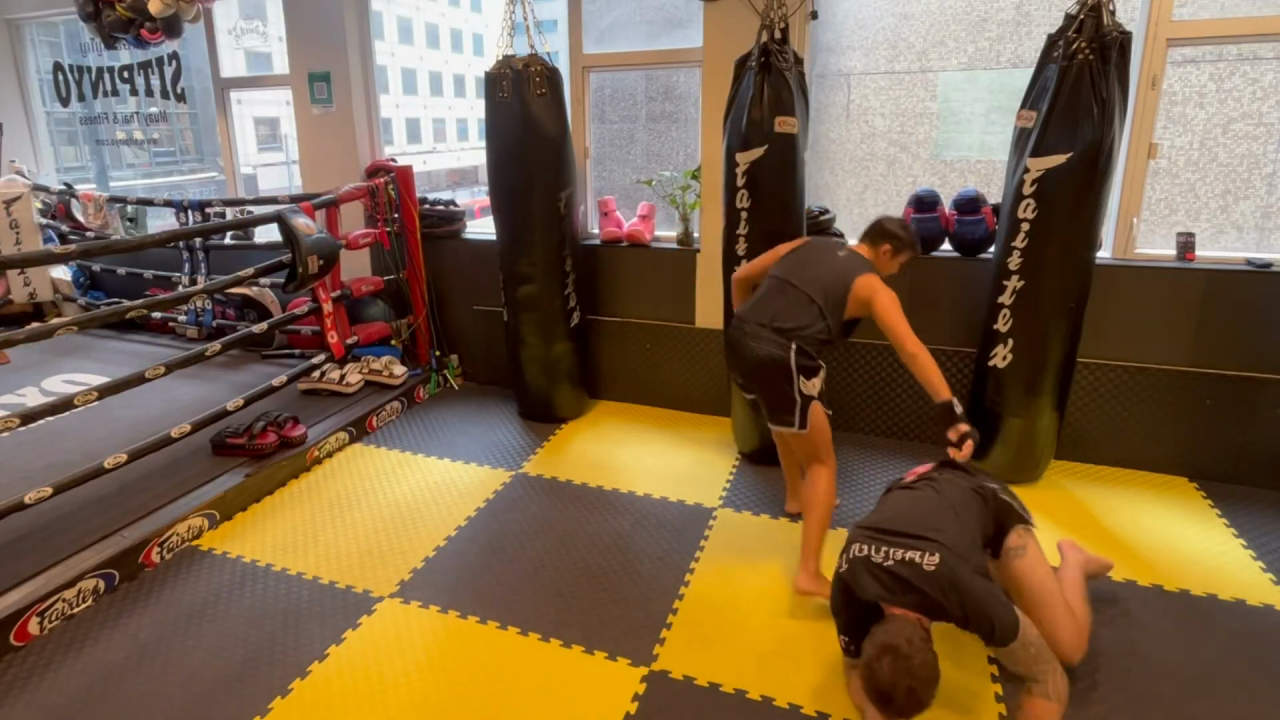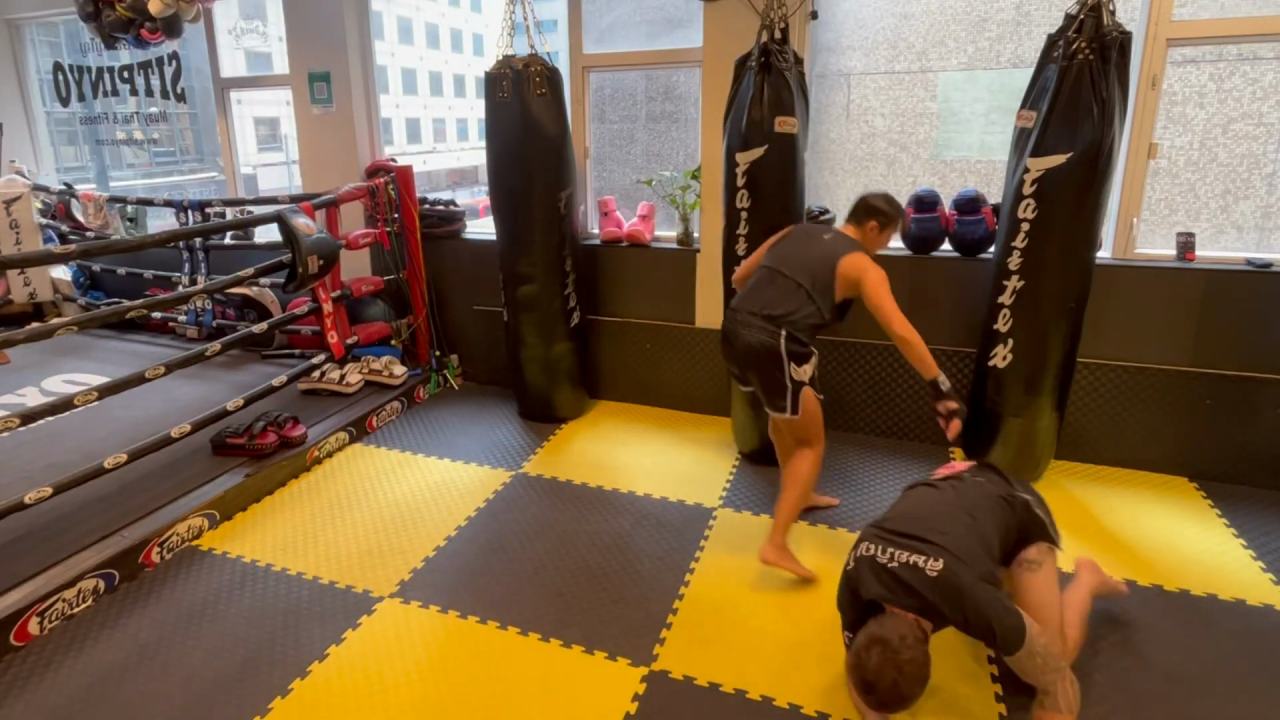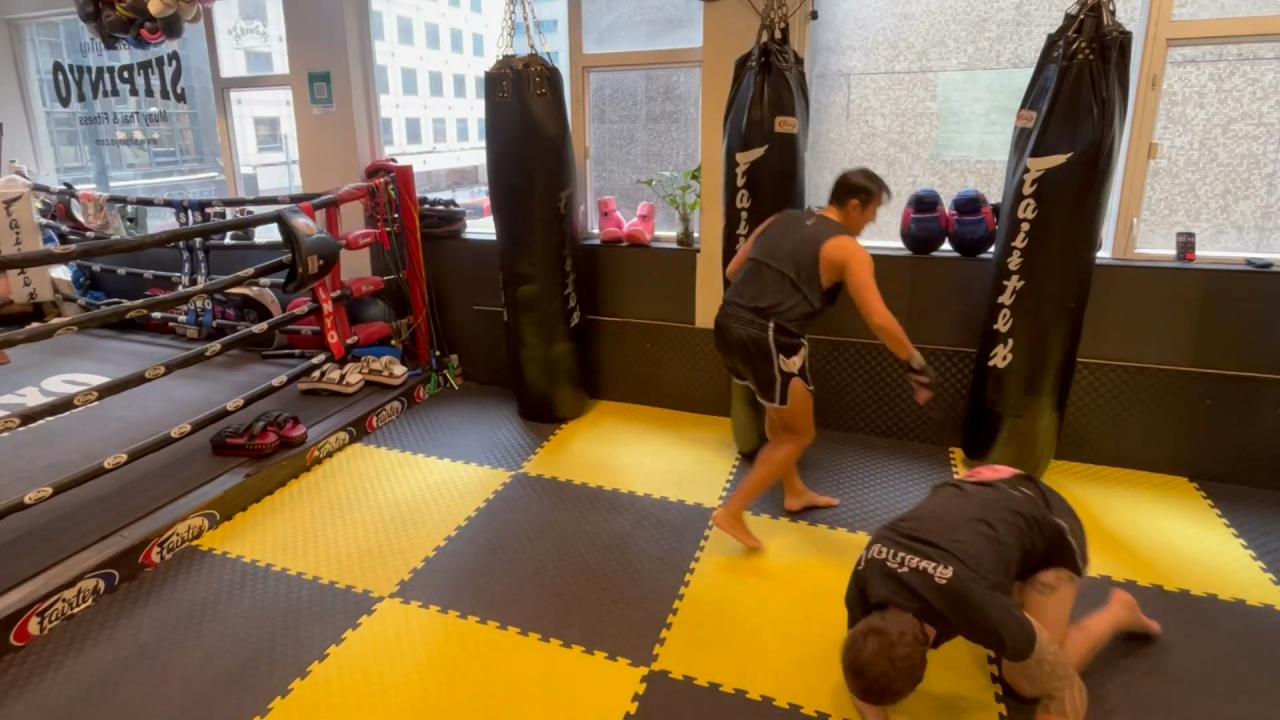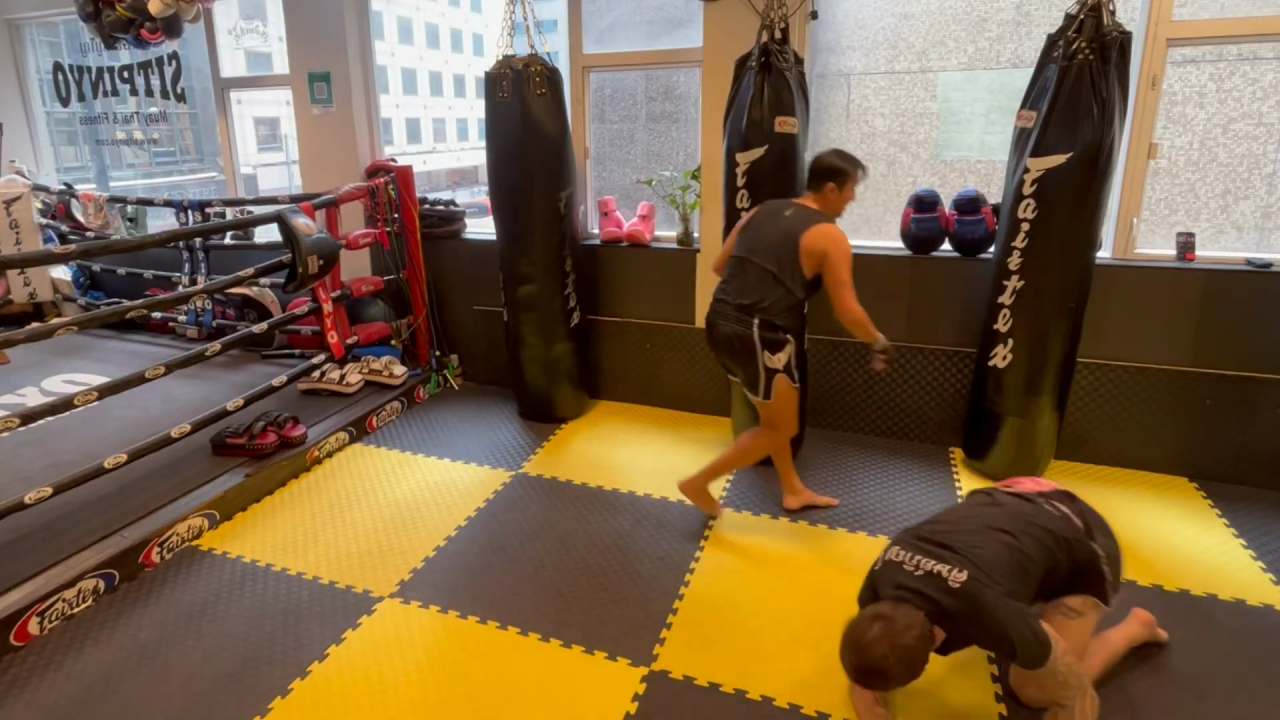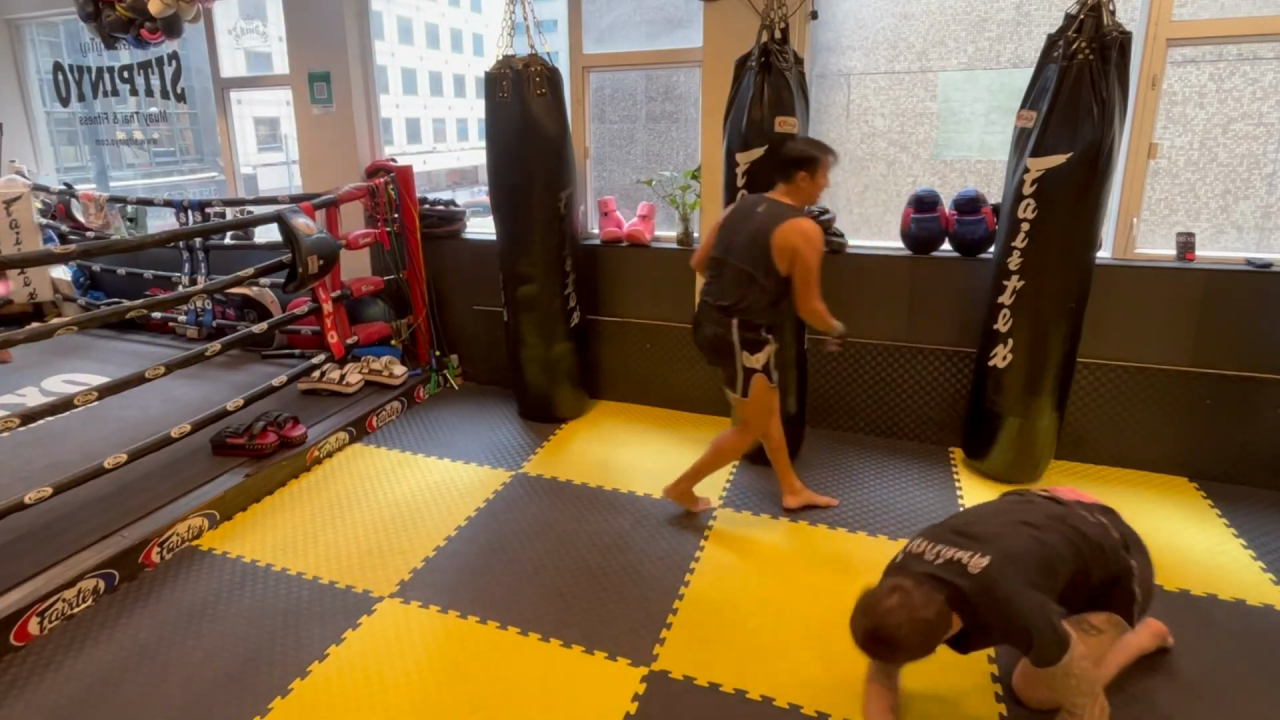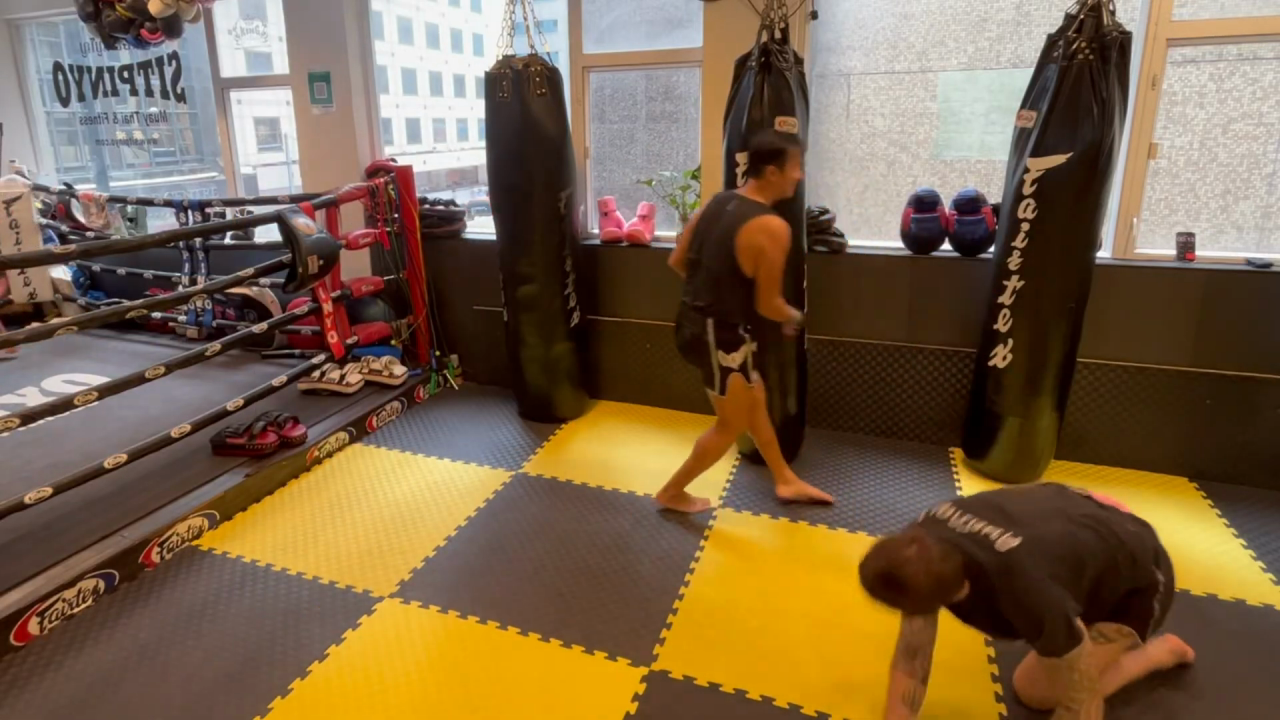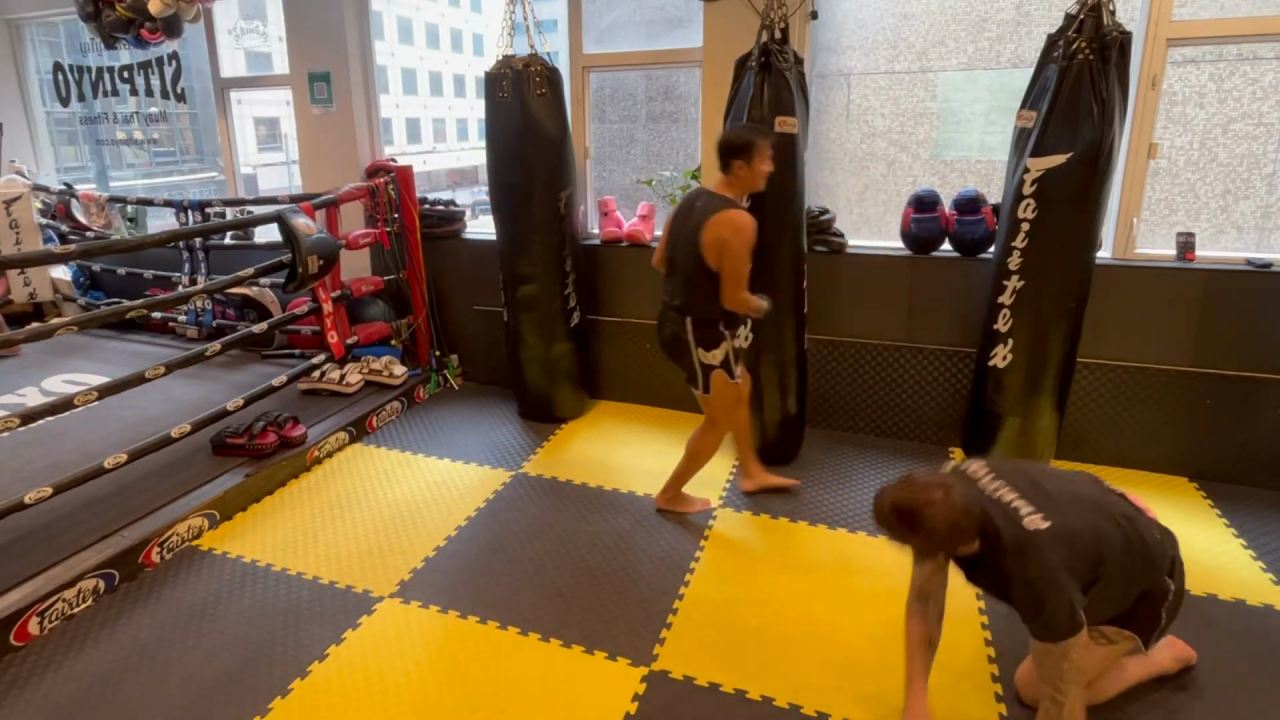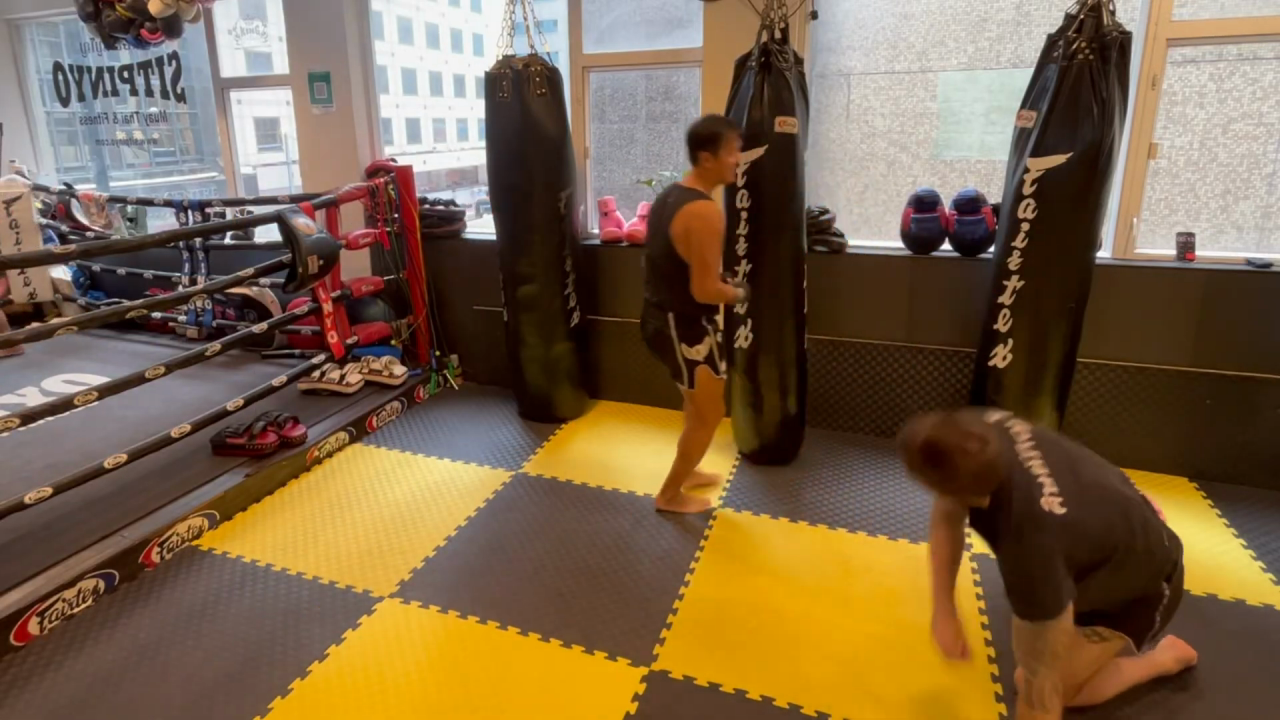
dt=0.1s
person 1, frame 1
left shoulder: (806, 246)
right shoulder: (874, 288)
left elbow: (742, 278)
right elbow: (912, 351)
right wrist: (953, 415)
left hip: (739, 343)
right hip: (782, 362)
left knee: (787, 421)
right knee: (821, 463)
left ankle: (797, 498)
right ankle: (809, 572)
person 1, frame 2
left shoulder: (794, 233)
right shoulder: (863, 267)
left elbow: (740, 277)
right elbow: (901, 332)
right wrist: (941, 390)
left hip: (735, 333)
right hip: (775, 347)
left knee: (781, 408)
right knee: (810, 444)
left ankle: (797, 493)
right ankle: (777, 544)
person 1, frame 3
left shoulder: (780, 221)
right shoulder: (846, 249)
left elbow: (733, 272)
right elbow: (879, 320)
right wrist: (919, 367)
left hip: (731, 326)
right hip: (767, 340)
left knee: (782, 413)
right knee: (798, 433)
left ankle: (794, 493)
right ankle: (734, 510)
person 1, frame 4
left shoulder: (761, 213)
right shoulder: (830, 237)
left elbow: (720, 266)
right elbow: (848, 311)
right wrist: (879, 344)
left hip: (720, 323)
right hip: (759, 337)
left knee: (776, 415)
right knee: (780, 428)
left ankle: (793, 490)
right ankle: (699, 483)
person 1, frame 5
left shoulder: (740, 208)
right shoulder: (804, 231)
left elbow: (700, 262)
right elbow: (809, 306)
right wrist: (837, 328)
left hip: (710, 321)
right hip: (744, 336)
left knee: (768, 409)
right knee: (752, 428)
left ankle: (793, 490)
right ankle: (681, 488)
person 1, frame 6
left shoulder: (715, 204)
right shoulder: (771, 228)
left elbow: (677, 261)
right elbow: (767, 305)
right wrist: (794, 317)
left hip: (694, 320)
right hip: (721, 334)
left knee: (753, 402)
right knee: (731, 425)
left ankle: (786, 480)
right ankle: (673, 491)
person 1, frame 7
left shoulder: (692, 201)
right shoulder: (737, 222)
left elbow: (660, 261)
right elbow: (734, 300)
right wrist: (762, 306)
left hip: (676, 319)
right hip: (701, 330)
left knee: (735, 398)
right knee: (721, 419)
left ankle: (752, 473)
right ankle: (672, 494)
person 1, frame 8
left shoulder: (668, 196)
right shoulder: (706, 213)
right elbow: (705, 289)
left wrist: (720, 281)
right wrist: (739, 292)
left hip: (661, 317)
right hip: (684, 326)
left knee: (703, 400)
right knee: (708, 415)
left ankle: (688, 473)
right ankle: (671, 495)
person 2, frame 1
left shoulder: (965, 595)
right shoulder: (849, 587)
left elbow: (1048, 677)
right elbow: (856, 669)
left knee: (1069, 649)
left ankle: (1071, 560)
person 2, frame 2
left shoulder: (970, 601)
right shoulder: (856, 584)
left elbow: (1060, 686)
right elbow: (859, 665)
left hip: (1016, 507)
left ankle: (1087, 580)
person 2, frame 3
left shoulder: (977, 607)
right shoulder: (865, 586)
left elbow: (1068, 692)
right elbow: (864, 675)
left hip: (1043, 519)
left knee: (1026, 681)
left ankle: (1117, 614)
person 2, frame 4
left shoulder: (987, 614)
right shoulder: (882, 584)
right elbow: (865, 677)
left hip: (1084, 546)
left knee: (1032, 689)
left ankle: (1133, 629)
person 2, frame 5
left shoulder: (1012, 610)
right shoulder: (903, 580)
right elbow: (880, 677)
left hip: (1115, 566)
left knee: (1033, 690)
left ankle: (1141, 637)
person 2, frame 6
left shoulder: (1030, 597)
right shoulder: (921, 546)
right elbow: (908, 659)
left hip: (1137, 580)
left knee: (1033, 688)
left ankle: (1160, 651)
person 2, frame 7
left shoulder: (1034, 573)
right shoulder: (955, 485)
right elbow: (923, 600)
left hip: (1144, 588)
left knee: (1032, 685)
left ankle: (1160, 657)
person 2, frame 8
left shoulder: (1032, 550)
right shoulder: (984, 427)
left elbow: (1041, 684)
right elbow: (947, 510)
right wrist: (943, 606)
left hip: (1142, 588)
left ankle: (1164, 657)
